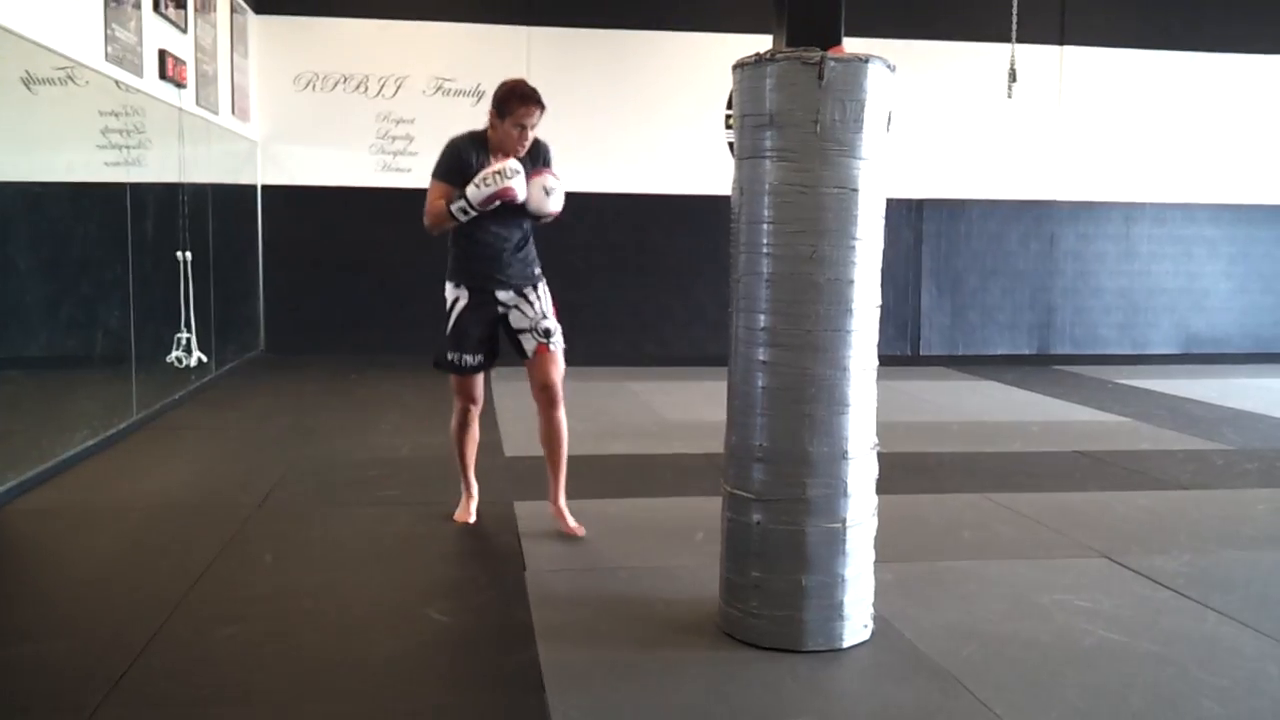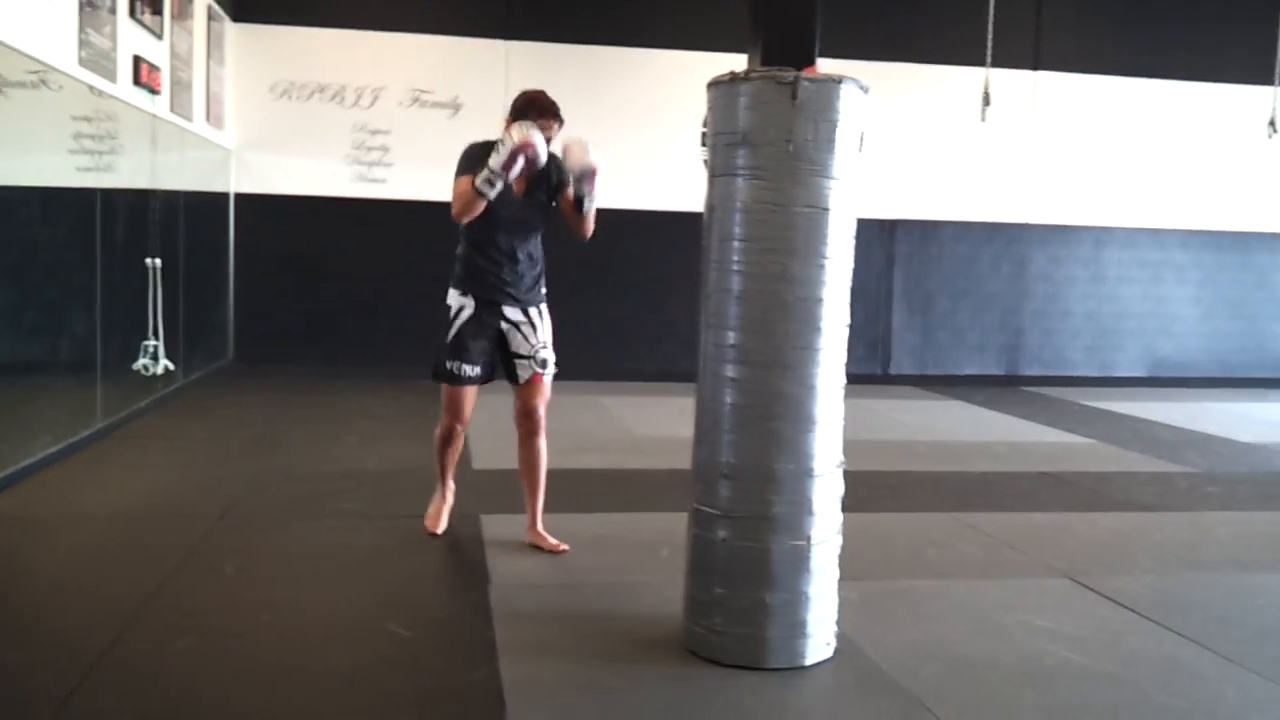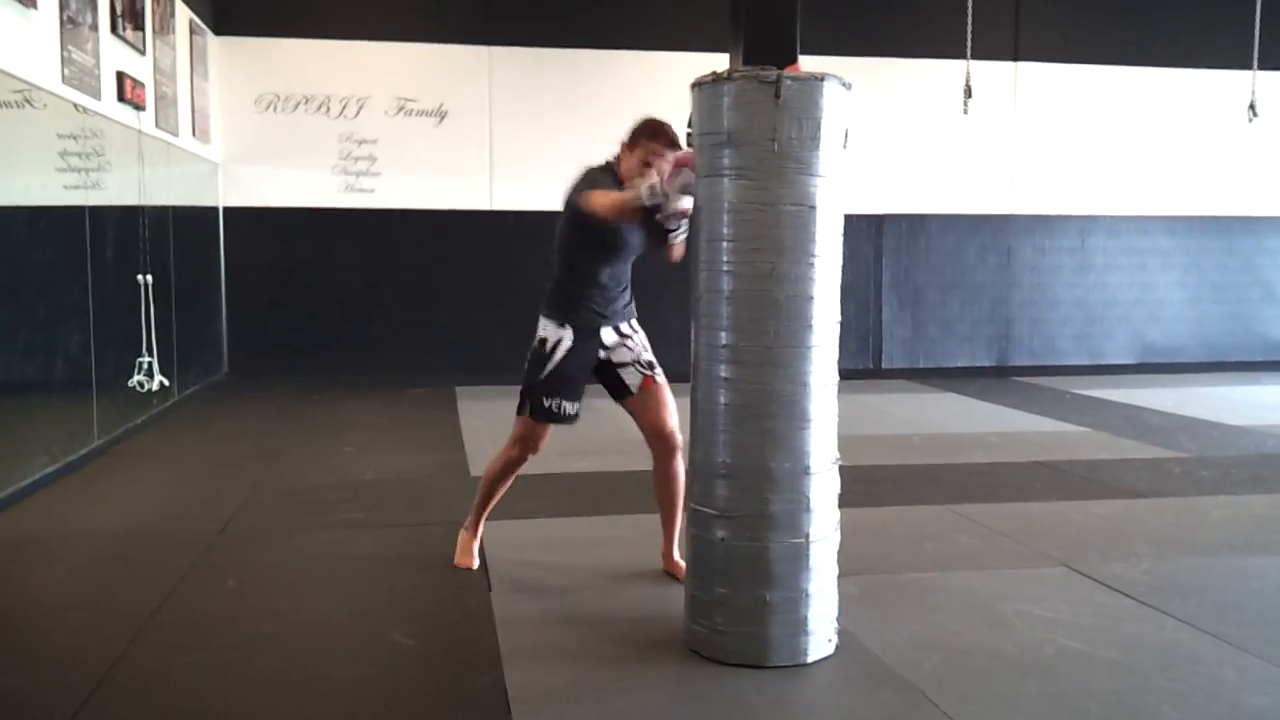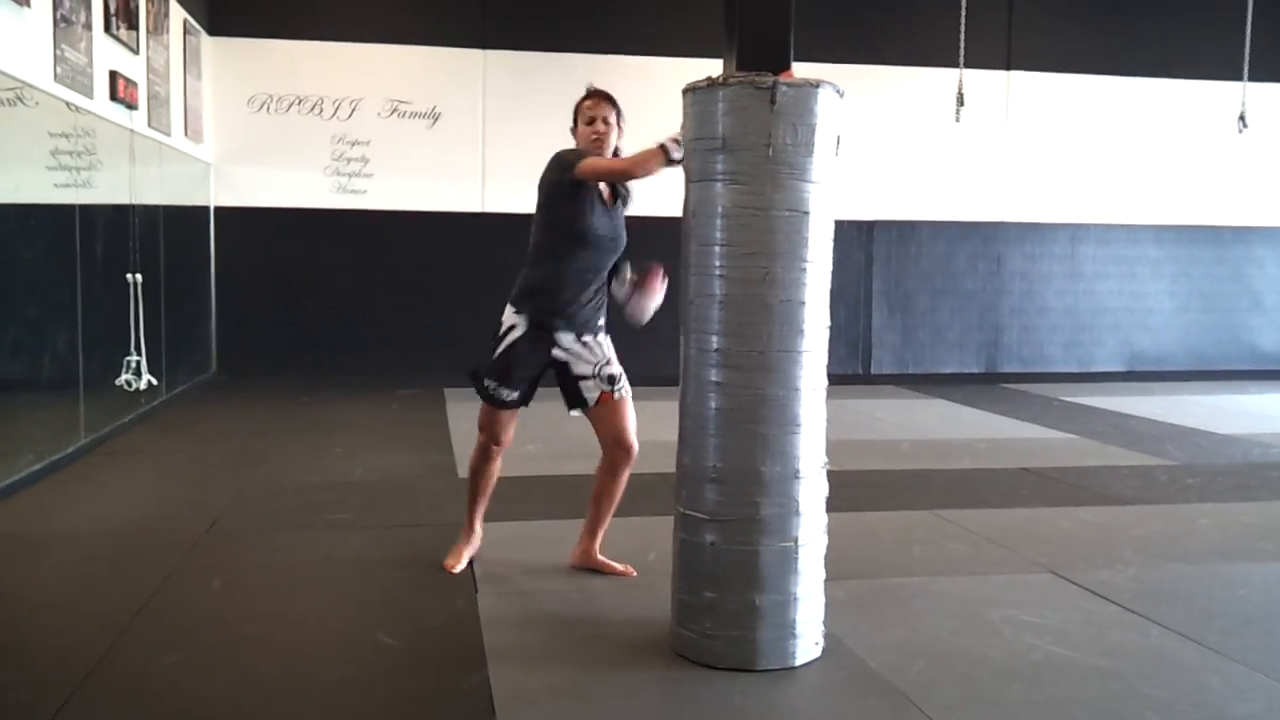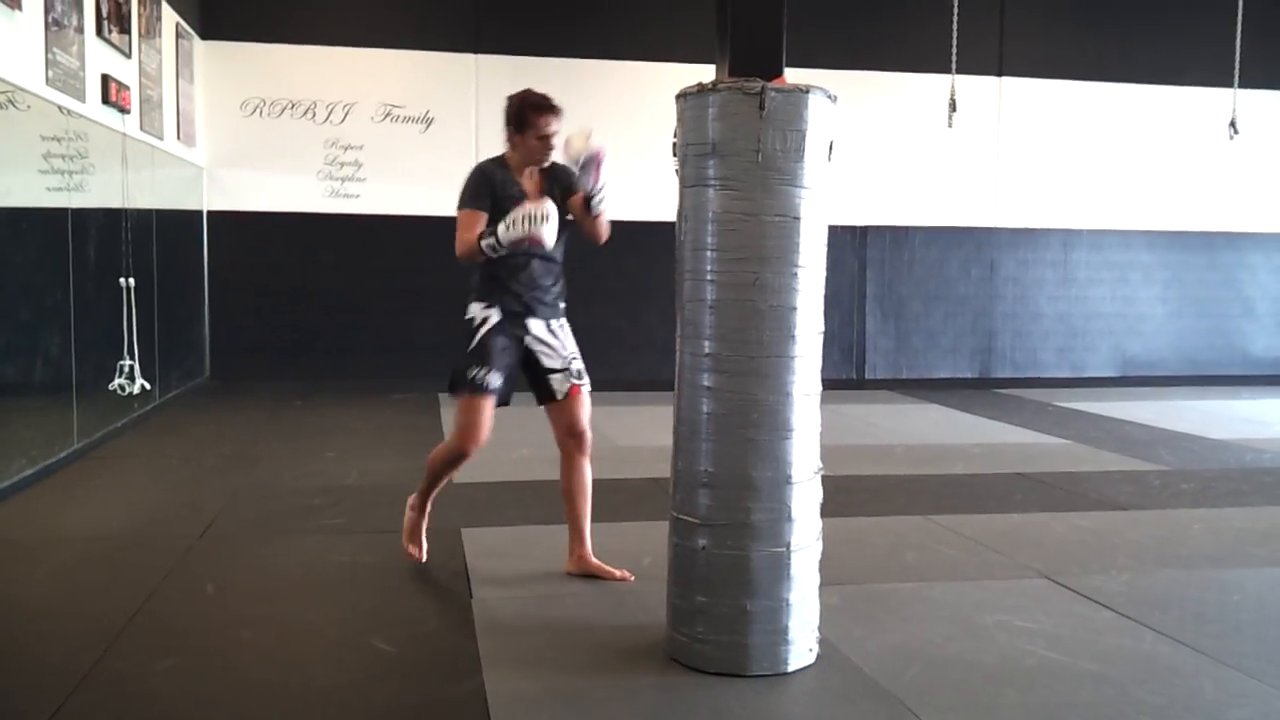
dt=0.7s
person 1, frame 1
left shoulder: (538, 153)
right shoulder: (461, 151)
left elbow: (549, 203)
right elbow: (431, 219)
left wrist: (551, 201)
right wrist: (476, 197)
left hip: (524, 282)
right hip: (470, 288)
left knee: (551, 389)
right knee: (468, 402)
left ankle: (558, 502)
right ankle: (468, 490)
person 1, frame 2
left shoulder: (551, 166)
right shoulder: (479, 154)
left elbow: (583, 230)
right elbow: (461, 213)
left wrist: (586, 181)
right wrist: (505, 161)
left hip: (527, 304)
right hip: (474, 301)
left knee: (533, 417)
right knee: (455, 416)
left ankle: (534, 524)
right ankle: (444, 491)
person 1, frame 3
left shoulder: (649, 193)
right shoulder: (595, 181)
left elbow: (673, 255)
right elbow: (607, 209)
left wrist: (676, 212)
right wrist: (658, 193)
left hip: (618, 327)
right hip: (567, 329)
left knee: (668, 438)
right knee: (524, 445)
left ankle: (671, 552)
right ankle: (471, 530)
person 1, frame 4
left shoulder: (613, 195)
right shoulder: (564, 166)
right elbow: (627, 168)
left wrist: (627, 281)
right wrist: (675, 147)
left hip: (584, 329)
right hip: (531, 320)
left knee: (624, 445)
right knee: (493, 438)
left ankle: (588, 548)
right ankle: (470, 534)
person 1, frame 5
left shoulder: (559, 177)
right shoulder: (488, 176)
left elbow: (598, 233)
right elbow: (464, 247)
left wrist: (592, 185)
right wrist: (507, 234)
left hip: (548, 316)
right hip: (498, 311)
left knee: (577, 436)
right knee: (469, 441)
left ankle: (580, 554)
right ankle: (419, 505)
